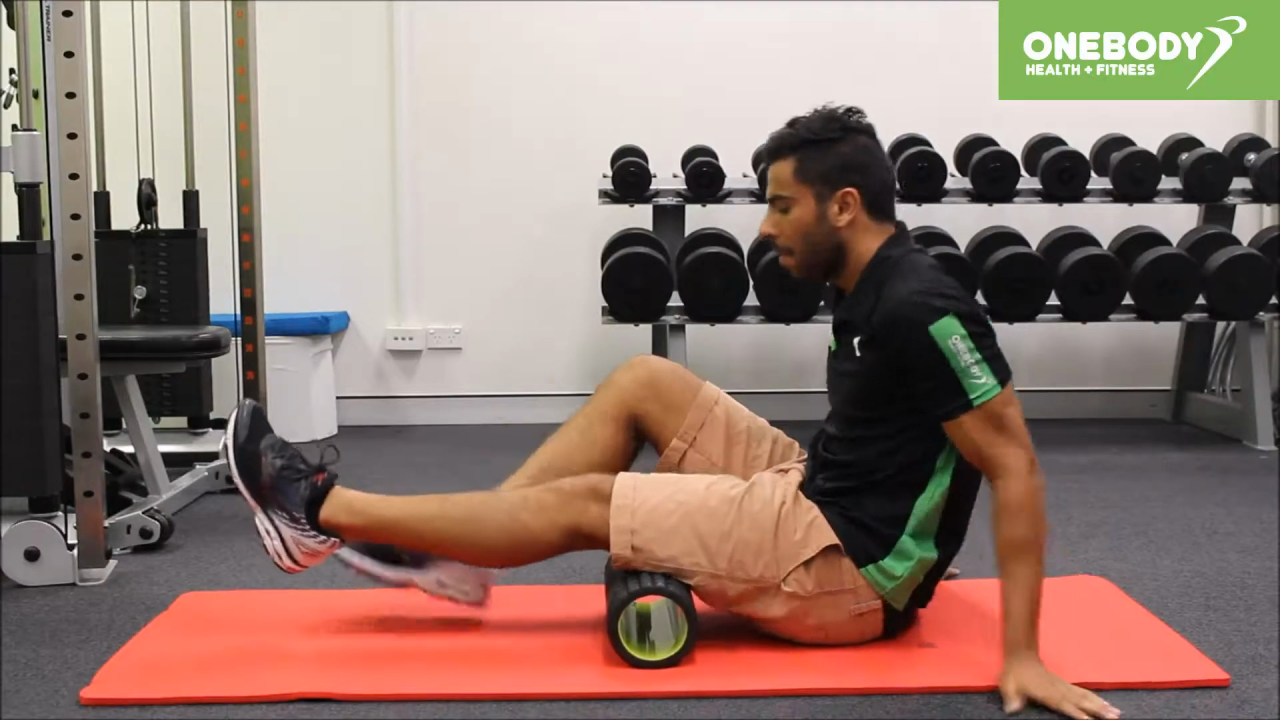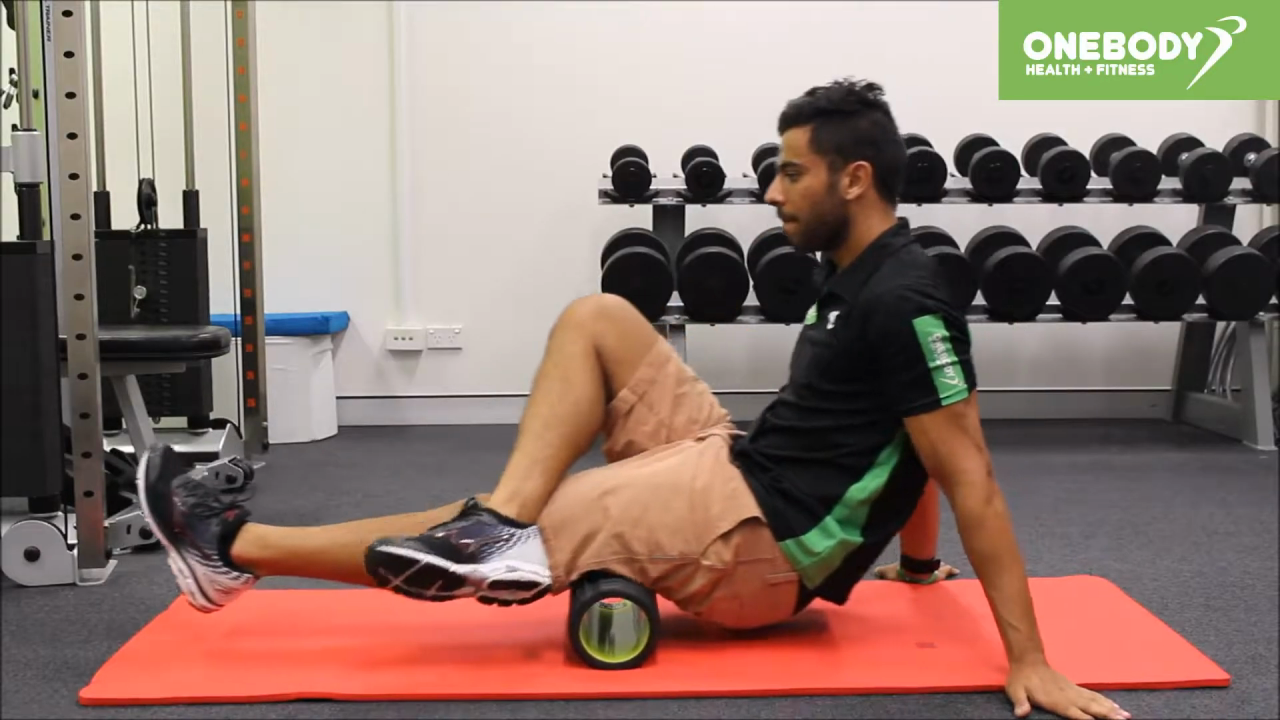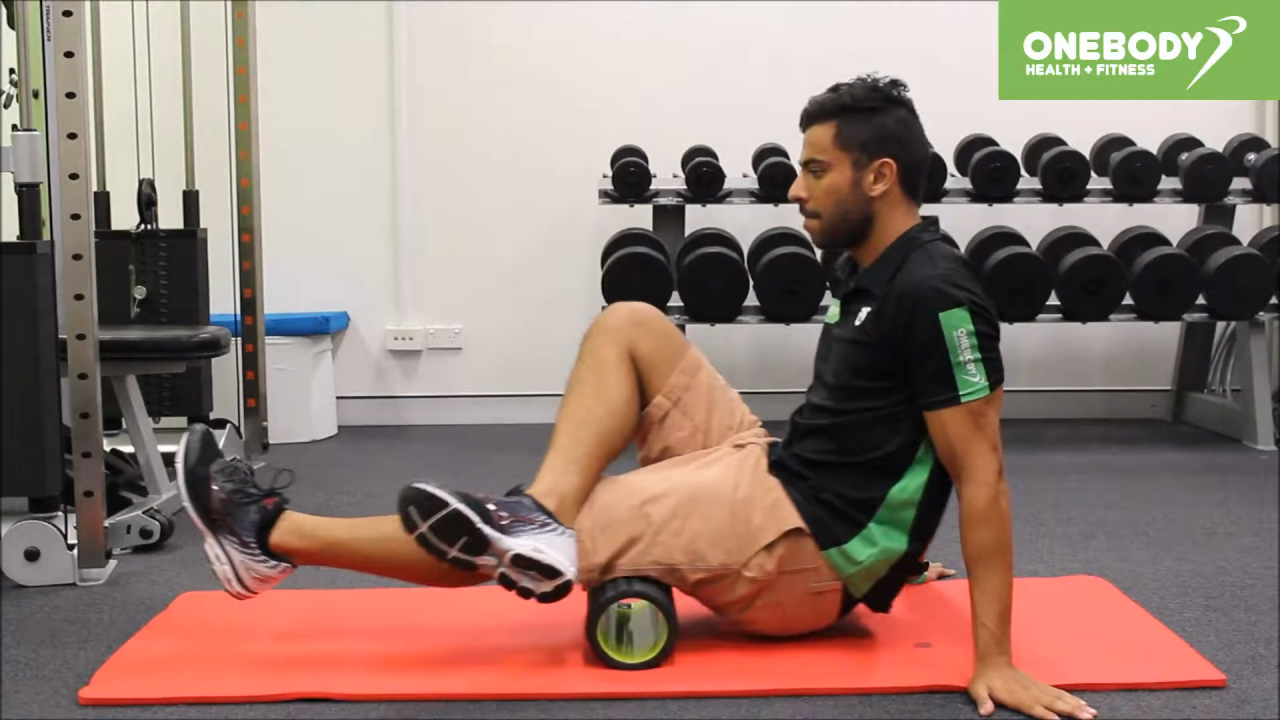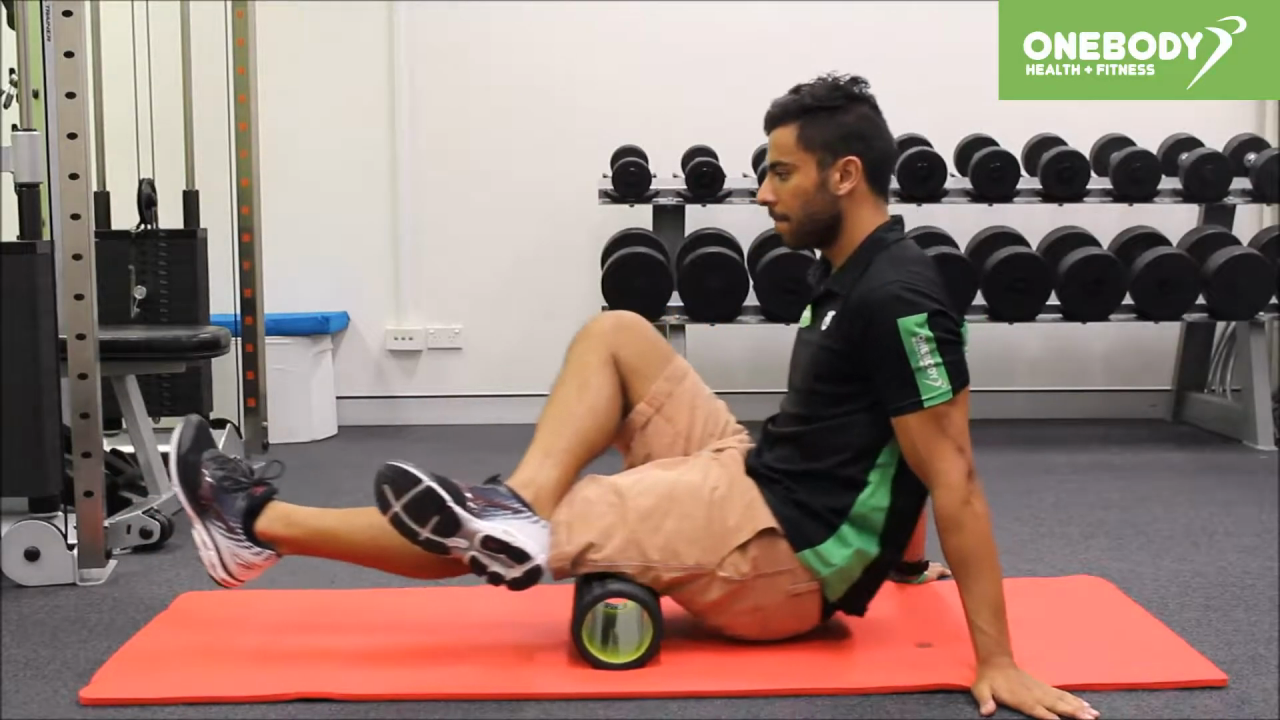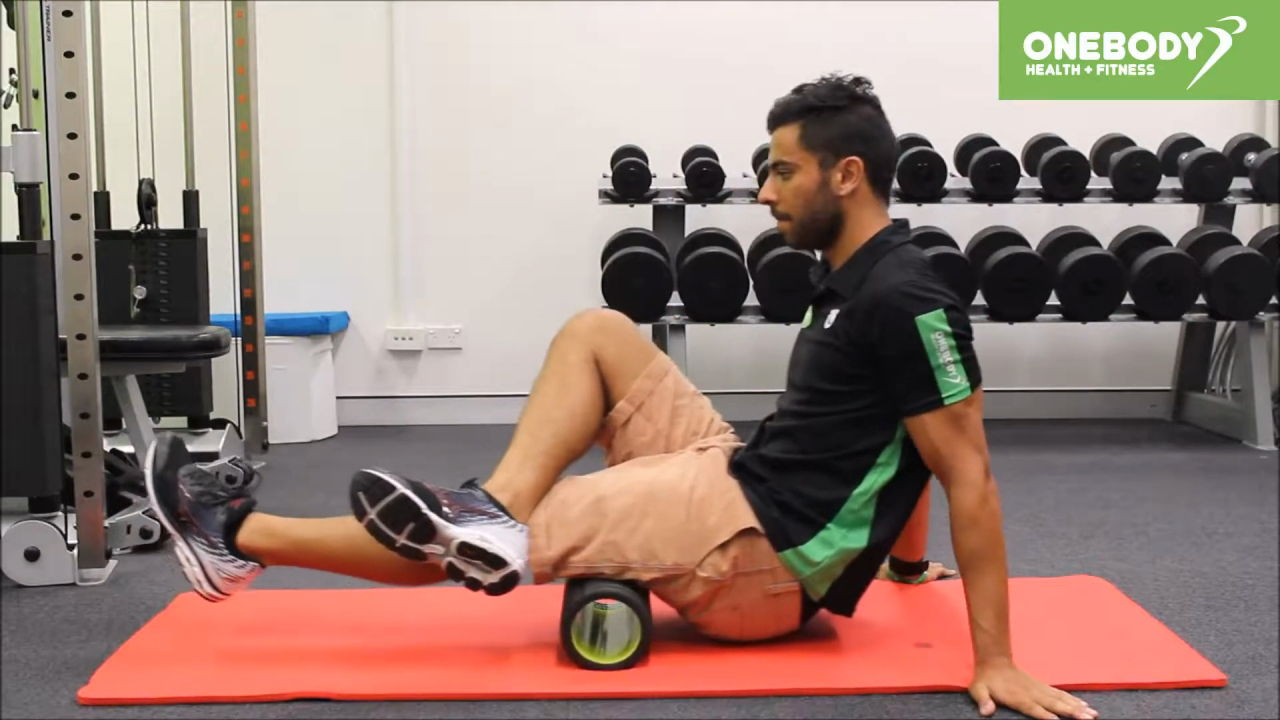
dt=1s
person 1, frame 1
left shoulder: (920, 310)
right shoulder: (865, 285)
left elbow: (1015, 471)
right wrist: (902, 531)
left hip: (842, 569)
right hip: (813, 498)
left knee: (576, 503)
right knee: (646, 382)
left ankle: (320, 510)
right ankle: (455, 556)
person 1, frame 2
left shoulder: (902, 302)
right shoulder: (862, 275)
left elbow: (969, 478)
right elbow: (903, 440)
right wrist: (915, 557)
left hip: (756, 542)
right hip: (740, 473)
left knee: (515, 531)
right knee: (596, 319)
left ankle: (237, 548)
right ankle: (501, 529)
person 1, frame 3
left shoulder: (932, 293)
right shoulder: (875, 273)
left elbow: (982, 477)
right elbow: (913, 437)
right wrist: (903, 554)
left hip: (803, 554)
right hip: (773, 481)
left knee: (507, 551)
right knee: (630, 327)
left ankle: (278, 536)
right ankle: (531, 523)
person 1, frame 4
left shoulder: (894, 298)
right shoulder: (851, 273)
left elbow: (952, 479)
right elbow: (892, 448)
right wrist: (895, 553)
left hip: (780, 557)
right hip: (761, 486)
left knee: (481, 540)
right knee: (615, 335)
left ankle: (262, 525)
right ankle: (515, 514)
person 1, frame 5
left shoulder: (901, 298)
right shoulder: (855, 277)
left elbow: (971, 477)
right elbow: (900, 436)
right wrist: (906, 558)
left hip: (759, 554)
right hip: (741, 483)
left knee: (457, 545)
right knee: (596, 334)
left ankle: (243, 537)
right ankle: (487, 517)
